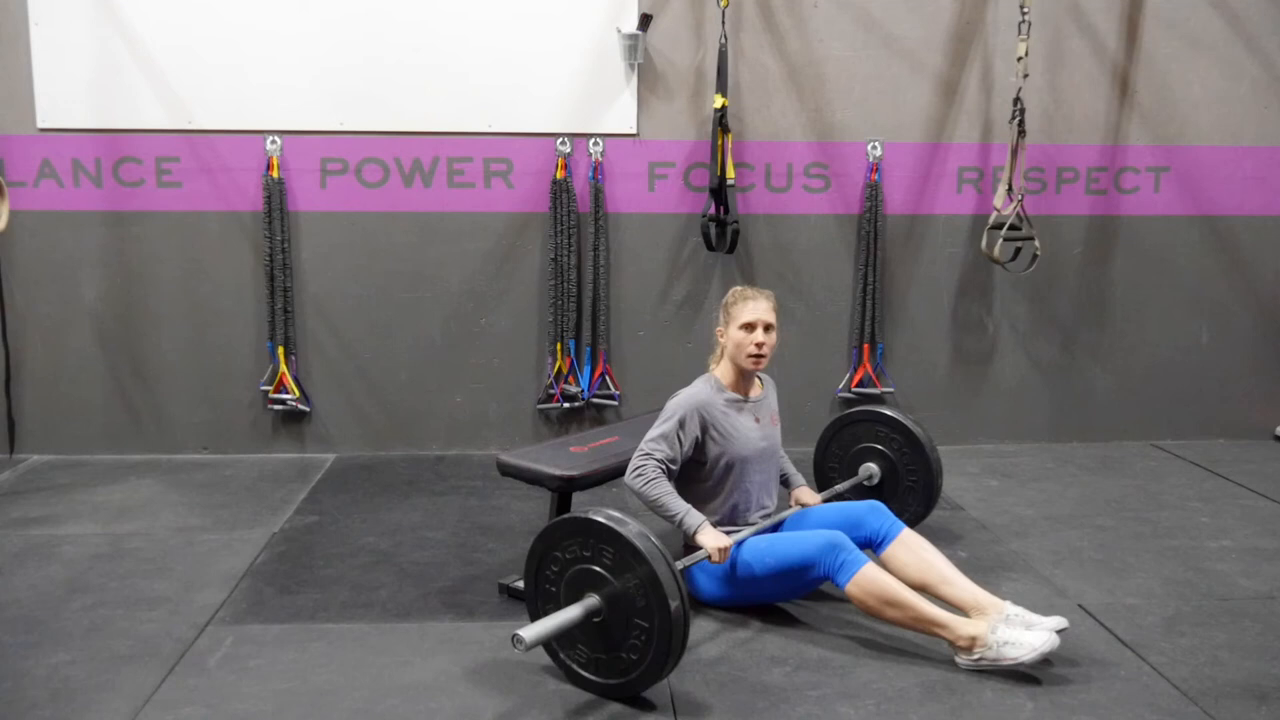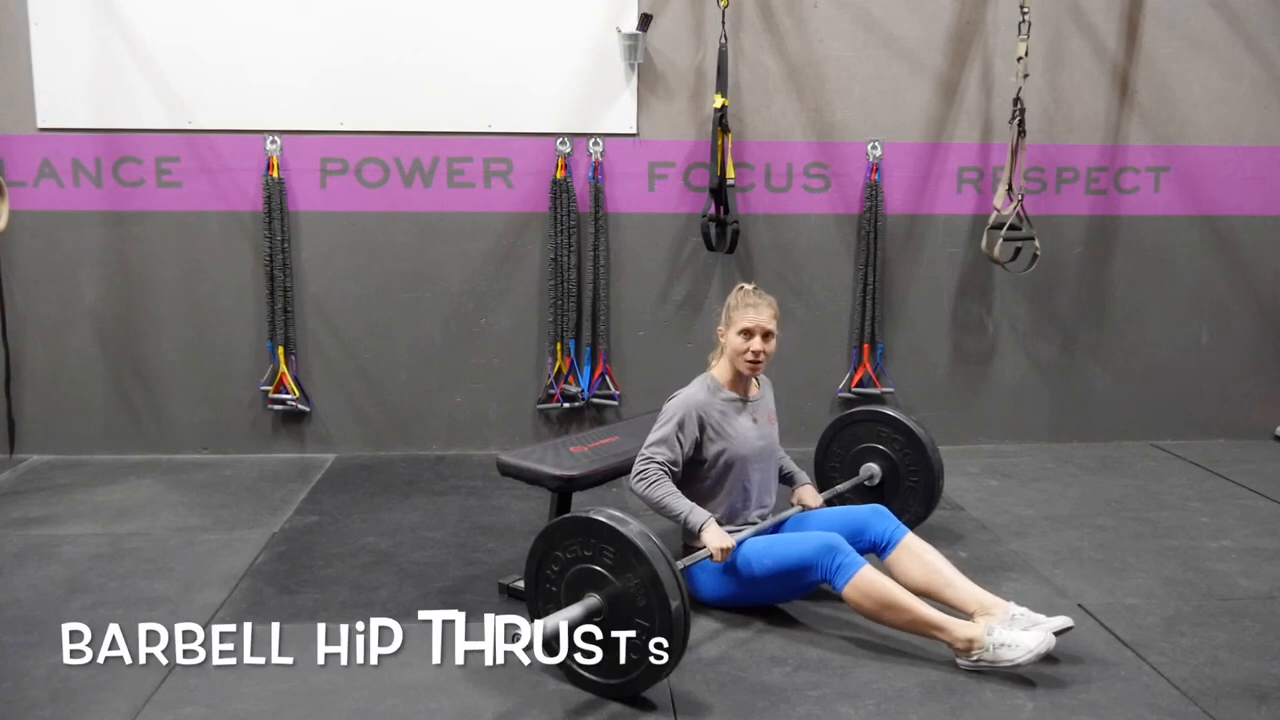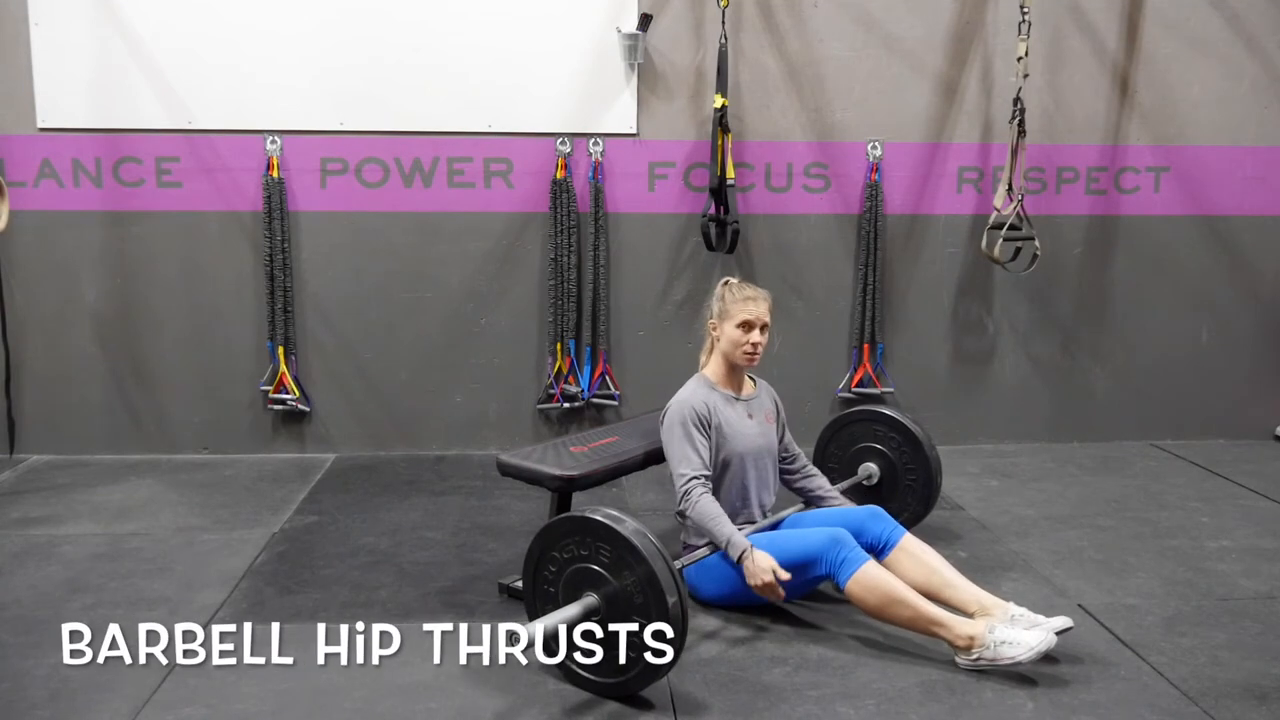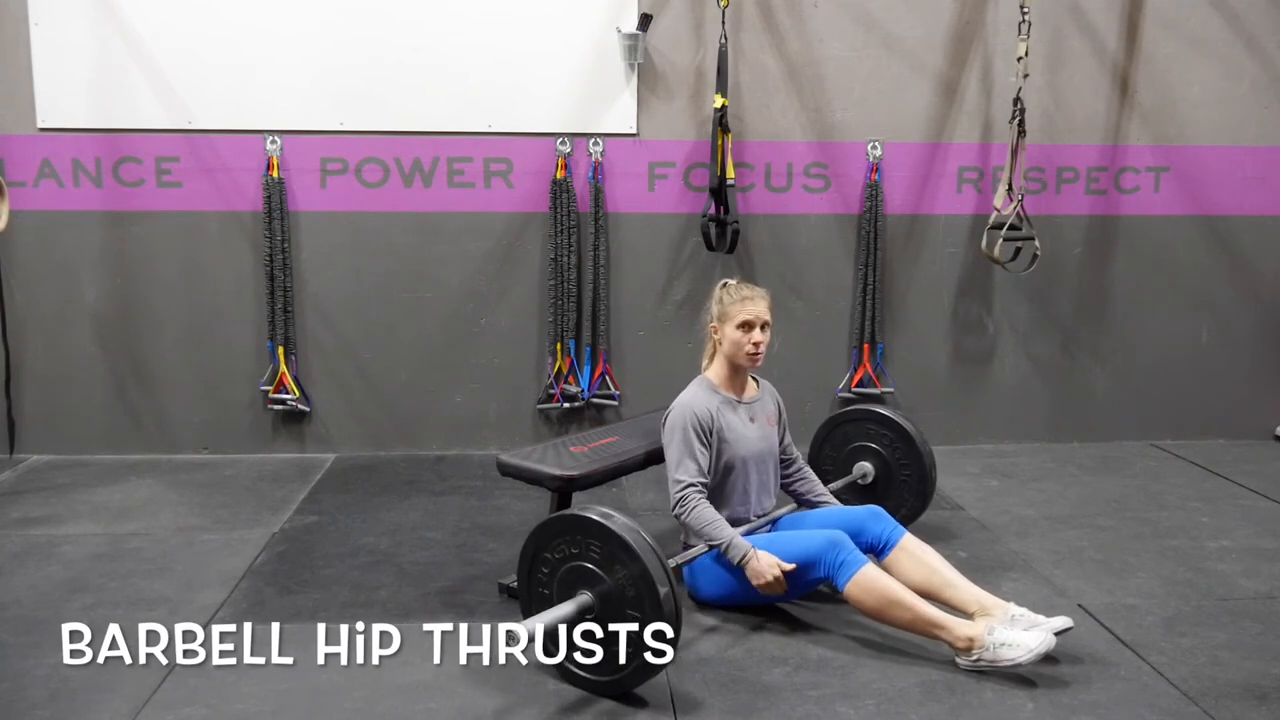
dt=1s
person 1, frame 1
left shoulder: (765, 388)
right shoulder: (695, 404)
right elbow: (641, 471)
left wrist: (797, 483)
right wrist: (698, 527)
left hip: (768, 532)
right hip: (719, 562)
left knee: (870, 514)
right knee: (831, 547)
left ankle: (991, 611)
right ankle: (968, 637)
person 1, frame 2
left shoulder: (761, 388)
right shoulder: (692, 405)
right elbow: (645, 475)
left wrist: (800, 481)
right wrist: (703, 524)
left hip: (765, 535)
right hip: (717, 563)
left knee: (874, 519)
right knee: (828, 550)
left ankle: (993, 612)
right ankle: (965, 639)
person 1, frame 3
left shoulder: (763, 394)
right shoulder: (689, 406)
left elbow: (795, 466)
right elbow: (693, 494)
left wrist: (850, 514)
right wrist: (744, 555)
left hip: (765, 533)
right hip: (716, 559)
left knee: (871, 521)
right knee: (833, 545)
left ankle: (994, 612)
right ankle: (967, 637)
person 1, frame 4
left shoulder: (766, 395)
right shoulder: (692, 409)
left elbow: (792, 470)
right elbow: (688, 500)
left wrist: (844, 514)
right wrist: (746, 554)
left hip: (766, 533)
right hip: (717, 560)
left knee: (870, 520)
right knee: (831, 547)
left ankle: (994, 613)
right ankle: (967, 639)
